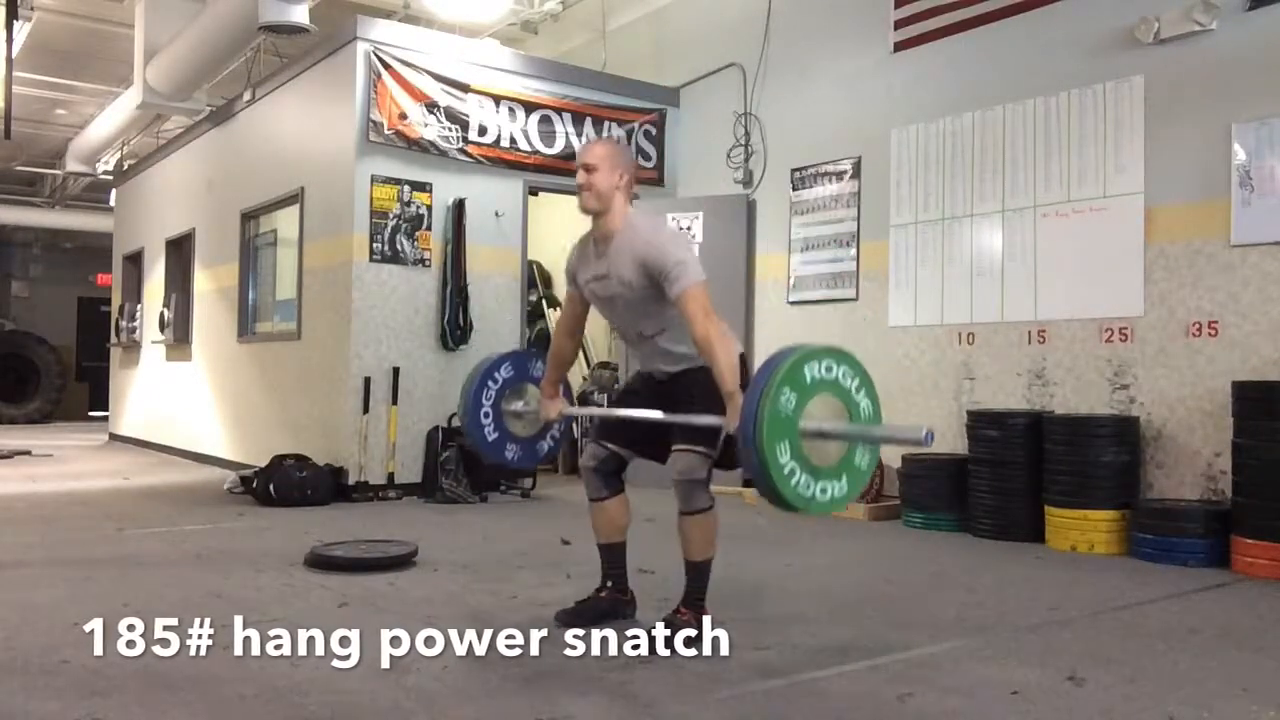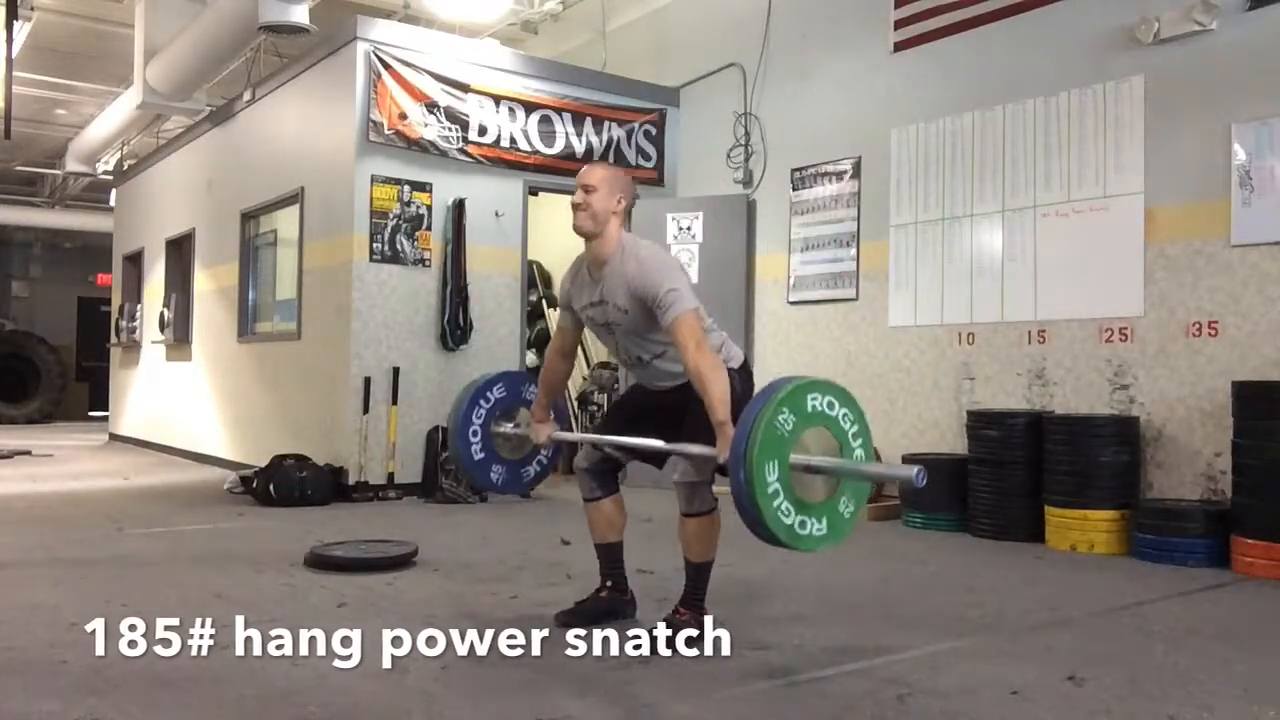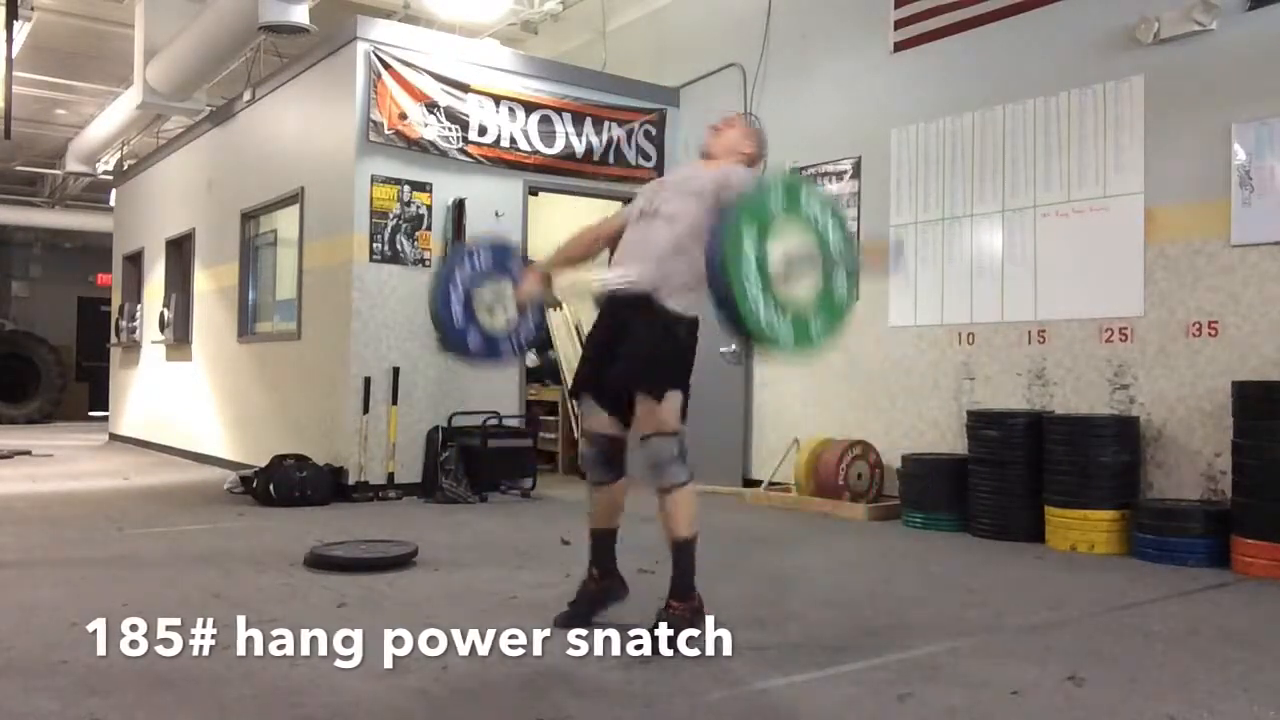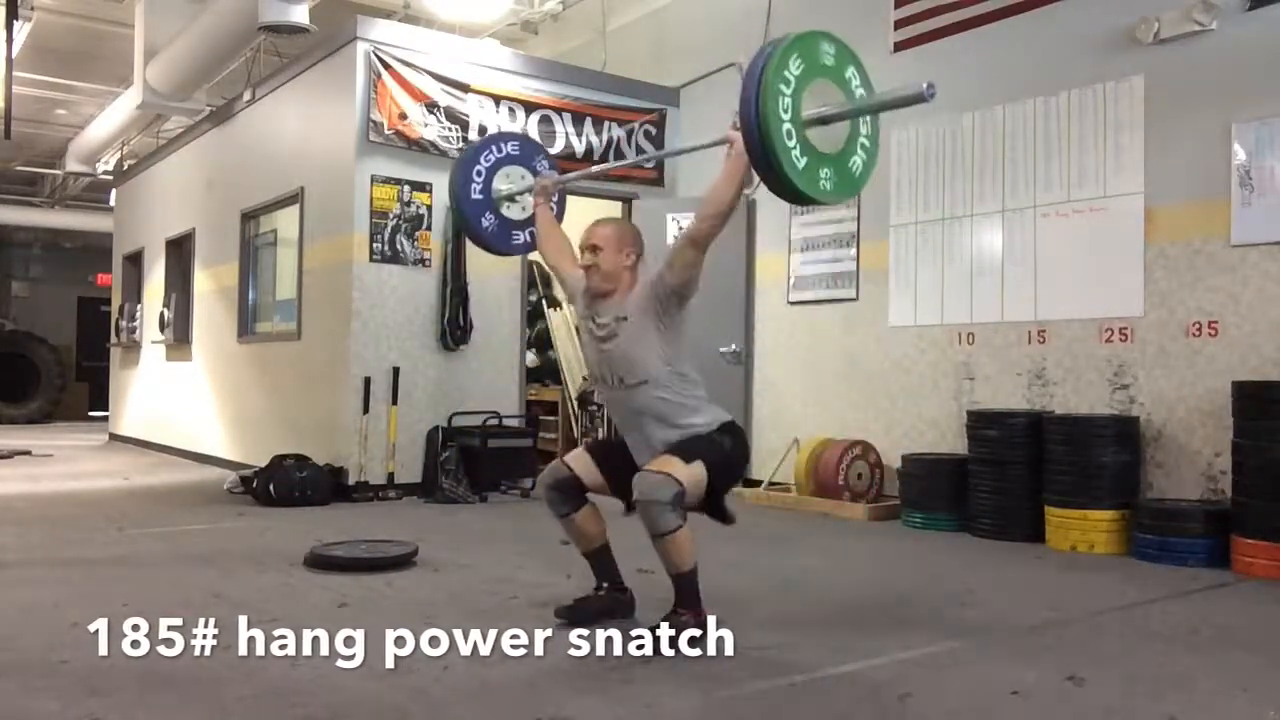
dt=0.4s
person 1, frame 1
left shoulder: (654, 242)
right shoulder: (580, 256)
left elbow: (705, 322)
right elbow: (568, 329)
left wrist: (734, 401)
right wrist: (551, 390)
left hip: (706, 370)
right hip: (656, 373)
left knee: (687, 470)
right knee: (597, 460)
left ankle: (694, 609)
right ankle: (615, 590)
person 1, frame 2
left shoulder: (649, 267)
right shoulder: (575, 279)
left elbow: (697, 353)
right elbow: (561, 352)
left wrist: (727, 435)
right wrist: (540, 415)
left hip: (714, 381)
right hip: (655, 386)
left knee: (688, 475)
right knee: (592, 463)
left ankle: (692, 611)
right ankle: (614, 592)
person 1, frame 3
left shoulder: (734, 182)
right shoulder: (664, 184)
right elbow: (602, 232)
right wrist: (542, 271)
left hip: (663, 315)
right hip: (617, 312)
left knee: (659, 451)
right knee: (598, 450)
left ankle: (684, 600)
right ankle: (603, 579)
person 1, frame 4
left shoulder: (655, 299)
right shoulder: (585, 298)
left elbow: (702, 231)
right elbow: (555, 250)
left wrist: (742, 157)
right wrist: (541, 202)
left hip: (709, 439)
right hip: (642, 443)
left knee: (656, 488)
right knee: (558, 480)
left ankle: (691, 612)
right ankle: (613, 589)
